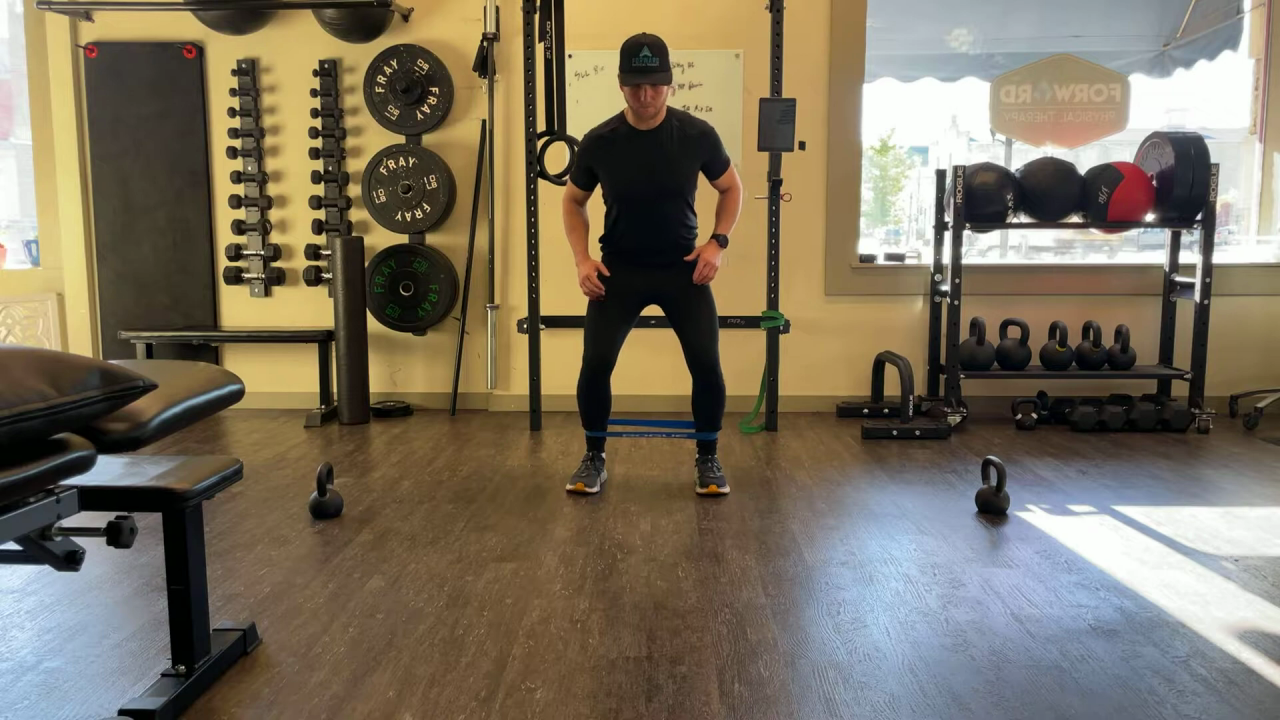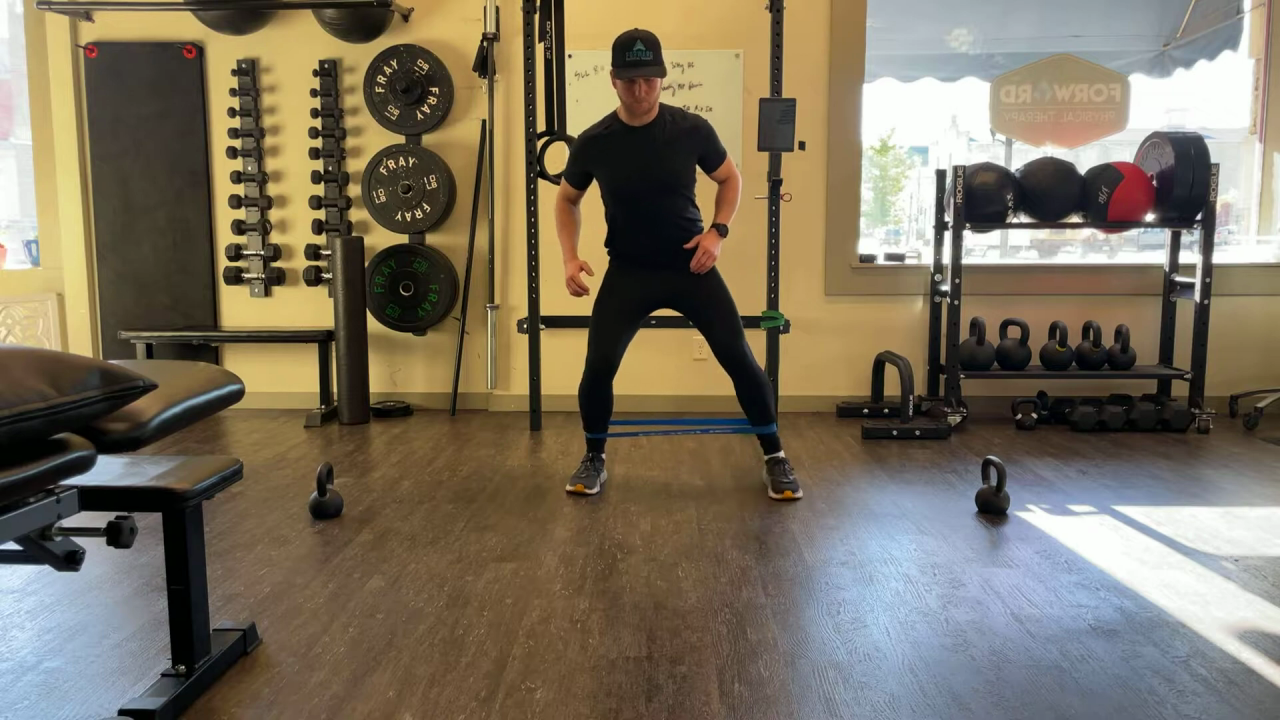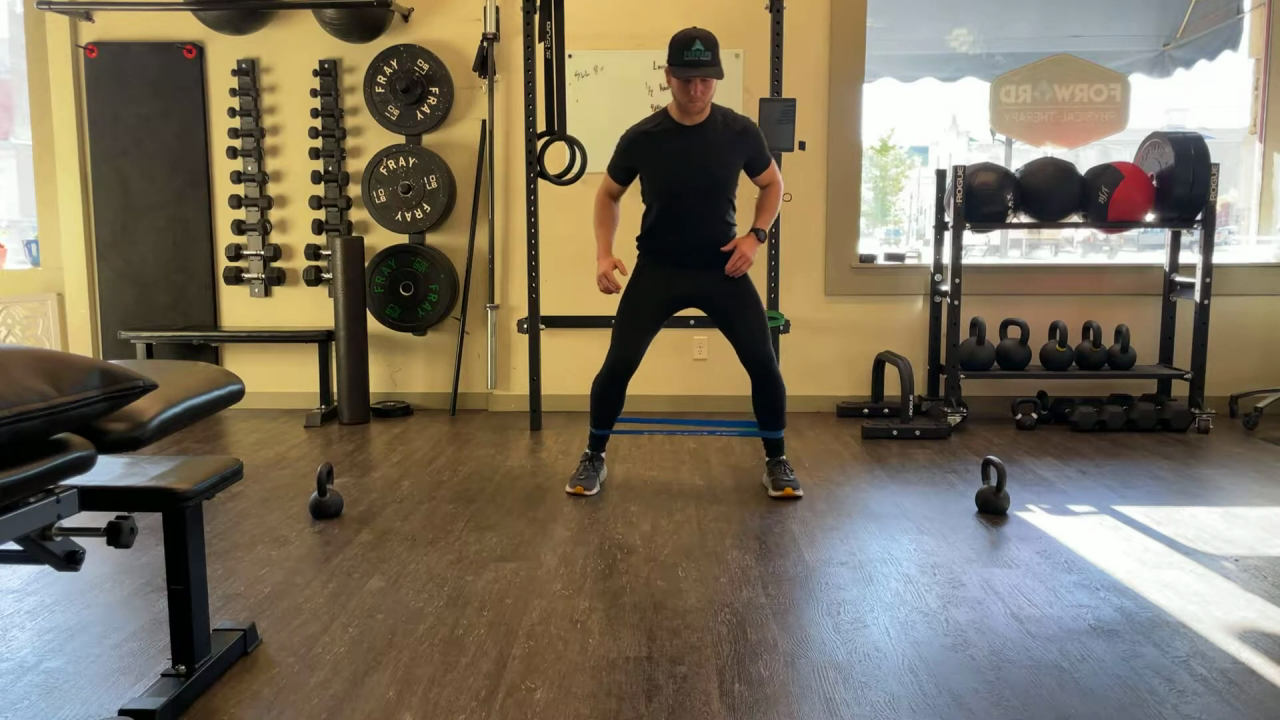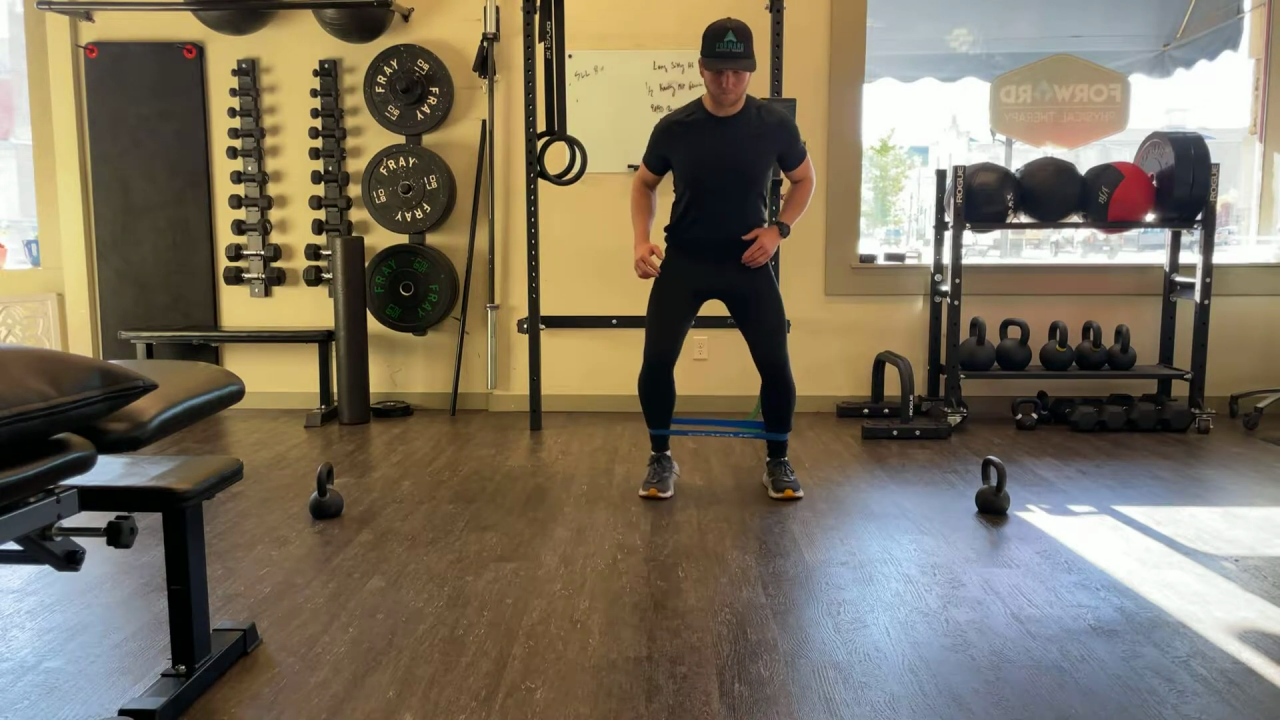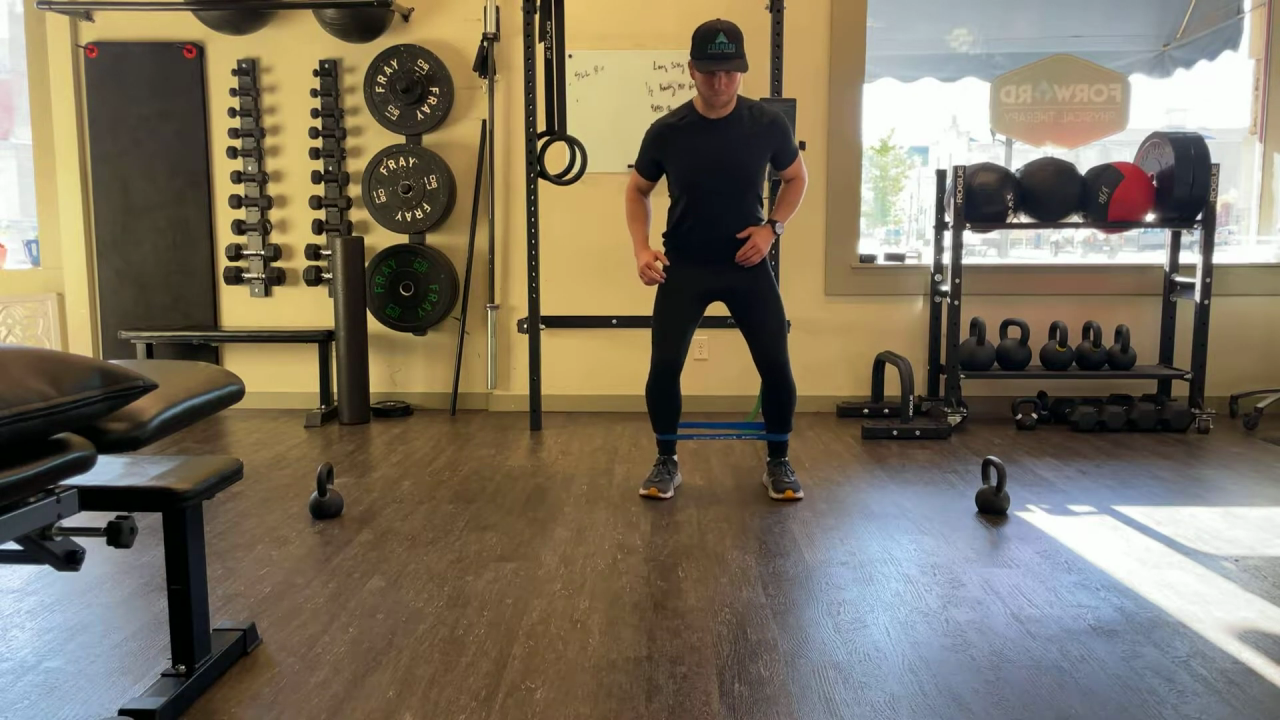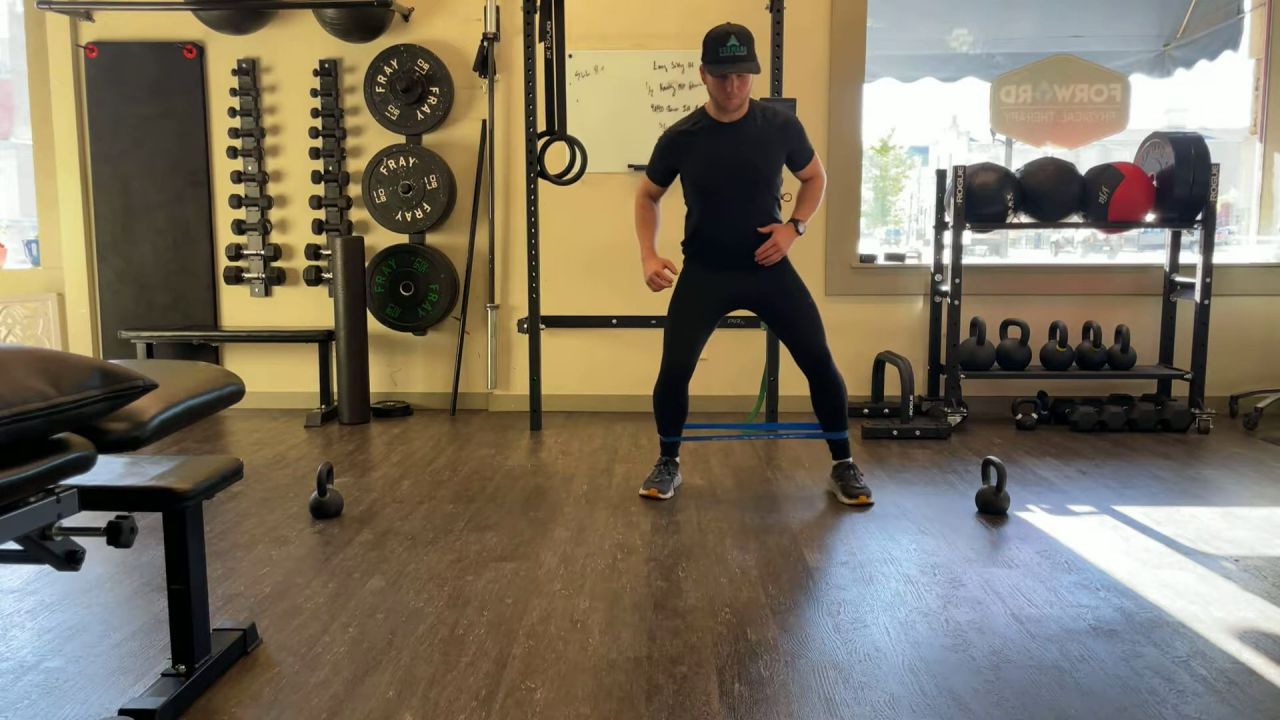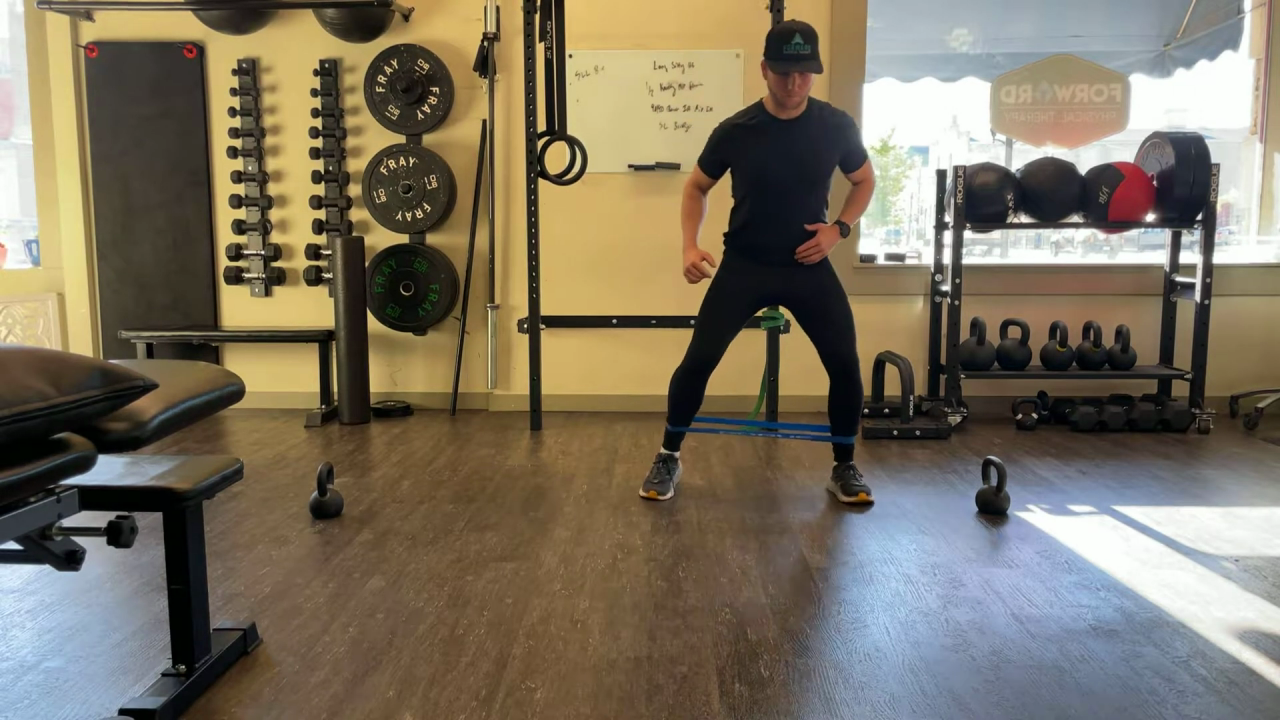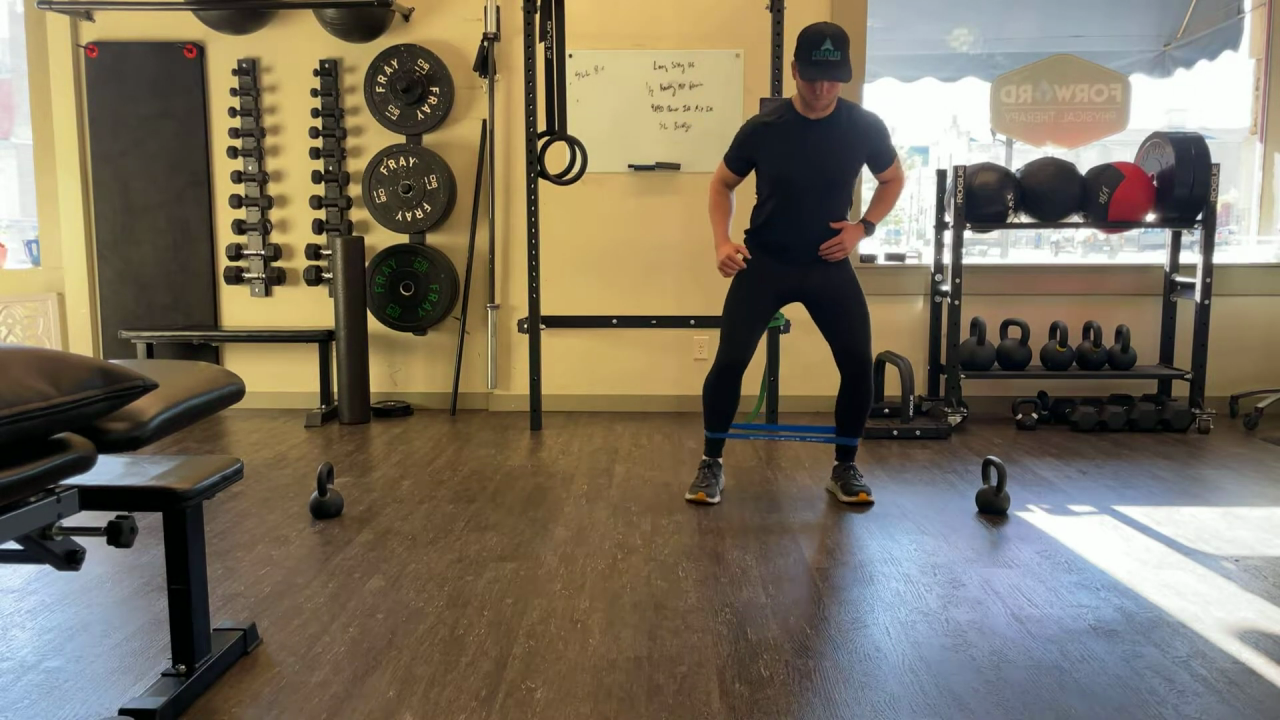
dt=0.4s
person 1, frame 1
left shoulder: (697, 135)
right shoulder: (599, 142)
left elbow: (731, 188)
right elbow: (573, 201)
left wrist: (717, 242)
right wrist: (583, 258)
left hip: (683, 267)
right hip: (620, 270)
left knee: (707, 365)
right knee: (596, 363)
left ankle: (707, 458)
right ankle: (594, 456)
person 1, frame 2
left shoulder: (691, 129)
right shoulder: (594, 142)
left elbow: (730, 179)
right elbow: (567, 199)
left wrist: (718, 231)
right wrist: (571, 256)
left hip: (690, 266)
right hip: (628, 271)
left knee: (739, 359)
right knee: (598, 368)
left ankle: (774, 457)
right ankle: (594, 458)
person 1, frame 3
left shoulder: (741, 132)
right shoulder: (641, 138)
left elbow: (772, 185)
right elbow: (607, 195)
left wrist: (755, 235)
right wrist: (605, 253)
left hip: (722, 269)
right hip: (657, 269)
left knee: (763, 363)
right knee: (618, 365)
left ankle: (776, 460)
right ankle: (594, 456)
person 1, frame 4
left shoulder: (775, 124)
right shoulder: (675, 127)
left elbow: (804, 180)
right elbow: (645, 184)
left wrist: (779, 229)
right wrist: (641, 238)
left hip: (748, 261)
right hip: (684, 260)
left knee: (775, 365)
right knee: (657, 359)
left ankle: (777, 461)
right ankle: (661, 457)
person 1, frame 5
left shoulder: (767, 124)
right shoulder: (667, 131)
left elbow: (796, 178)
right elbow: (638, 190)
left wrist: (772, 227)
right wrist: (642, 247)
left hip: (746, 263)
right hip: (684, 266)
left knee: (775, 366)
right knee: (665, 365)
left ankle: (777, 462)
right ankle: (667, 461)
person 1, frame 6
left shoulder: (781, 126)
right shoulder: (680, 137)
left elbow: (815, 178)
right elbow: (648, 196)
left wrist: (794, 226)
right wrist: (649, 254)
left hip: (768, 266)
right hip: (704, 272)
left knee: (819, 362)
right knee: (674, 369)
left ankle: (843, 465)
right ankle: (668, 463)
person 1, frame 7
left shoulder: (837, 125)
right shoulder: (736, 131)
left elbow: (865, 182)
right elbow: (696, 187)
left wrist: (839, 228)
right wrist: (690, 246)
left hip: (809, 266)
right hip: (744, 265)
left knee: (845, 365)
right knee: (698, 361)
left ankle: (844, 467)
right ankle: (668, 456)
person 1, frame 8
left shoulder: (865, 127)
right shoulder: (762, 129)
left elbow: (893, 180)
right elbow: (723, 183)
left wrist: (863, 226)
right wrist: (722, 239)
left hip: (829, 264)
right hip: (763, 262)
left knee: (859, 364)
right knee: (730, 362)
left ankle: (844, 467)
right ankle: (711, 462)
